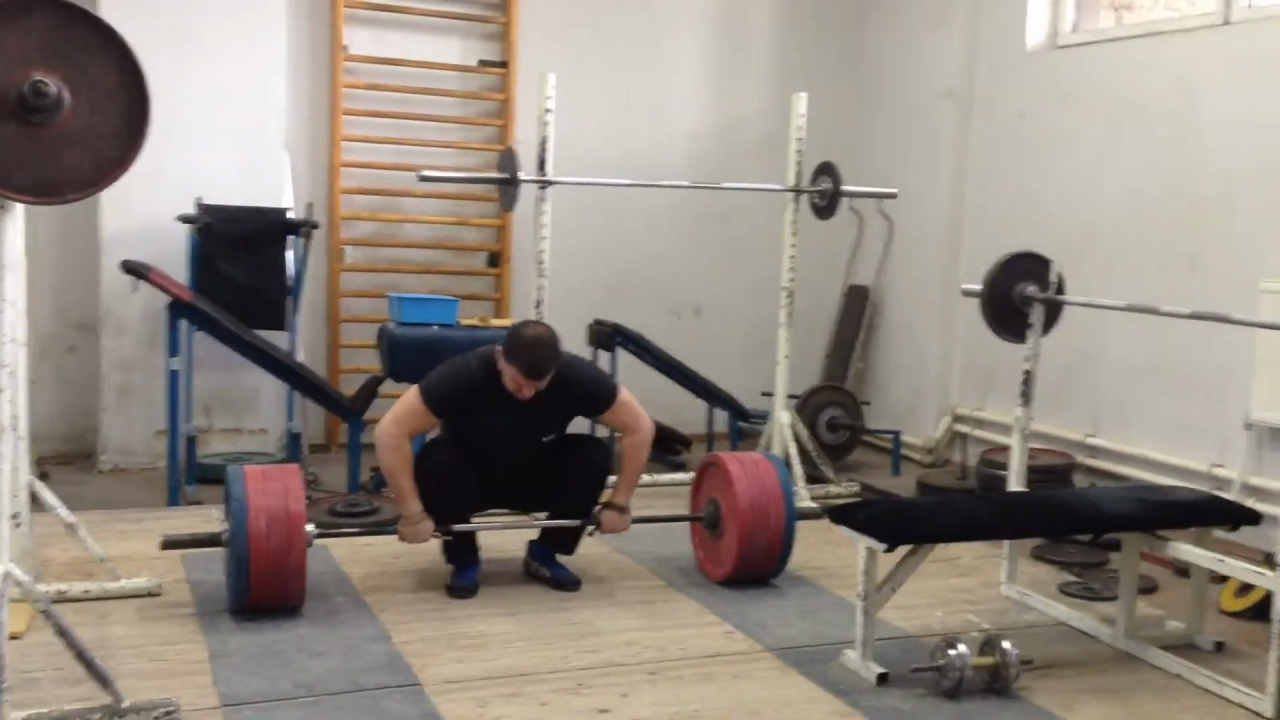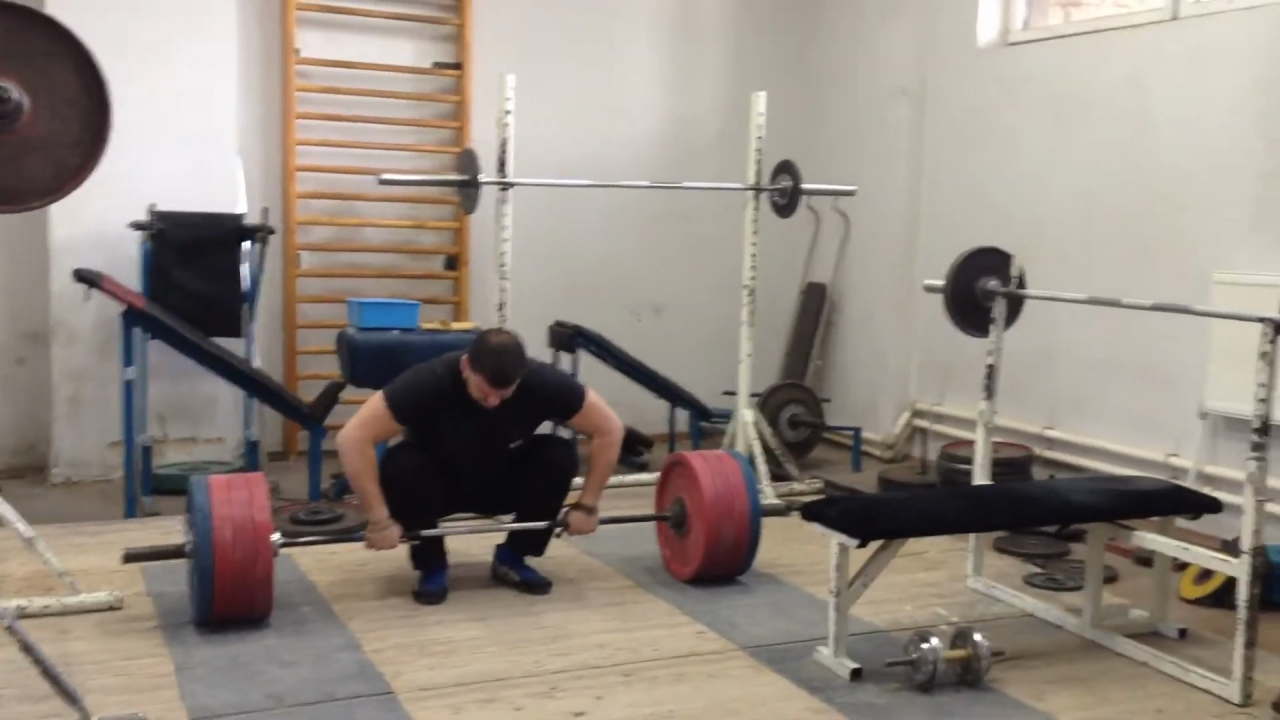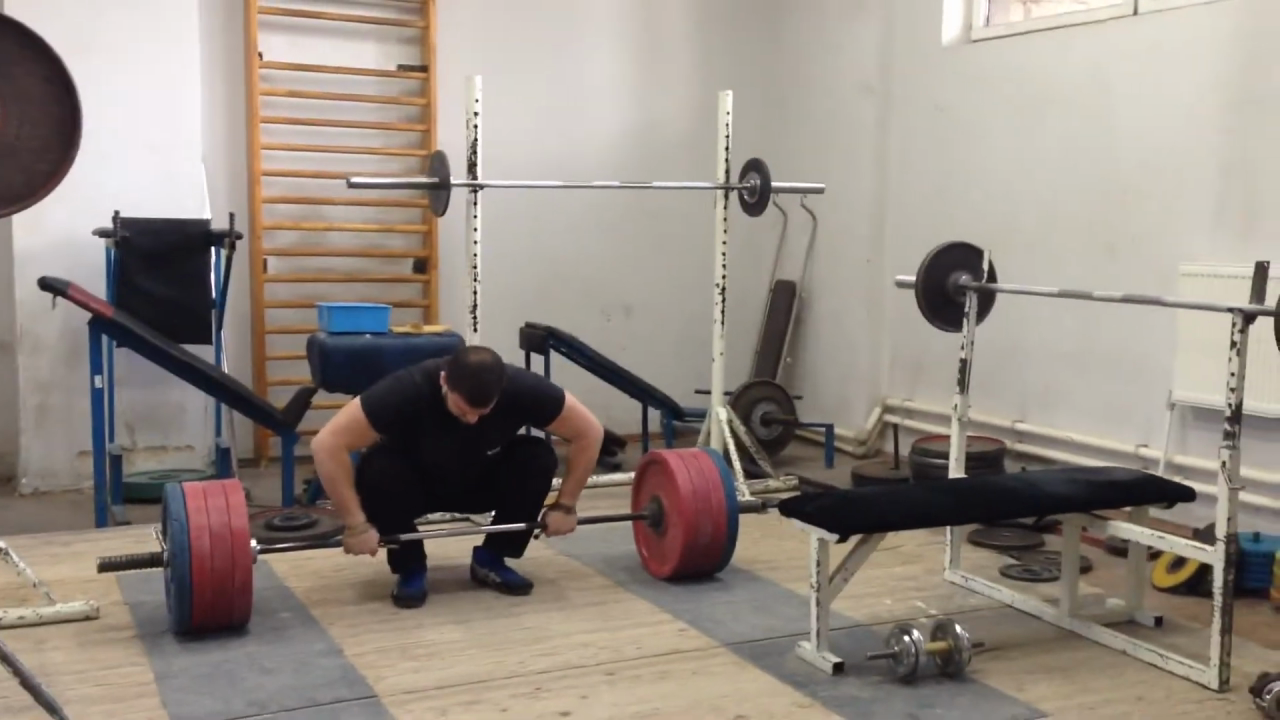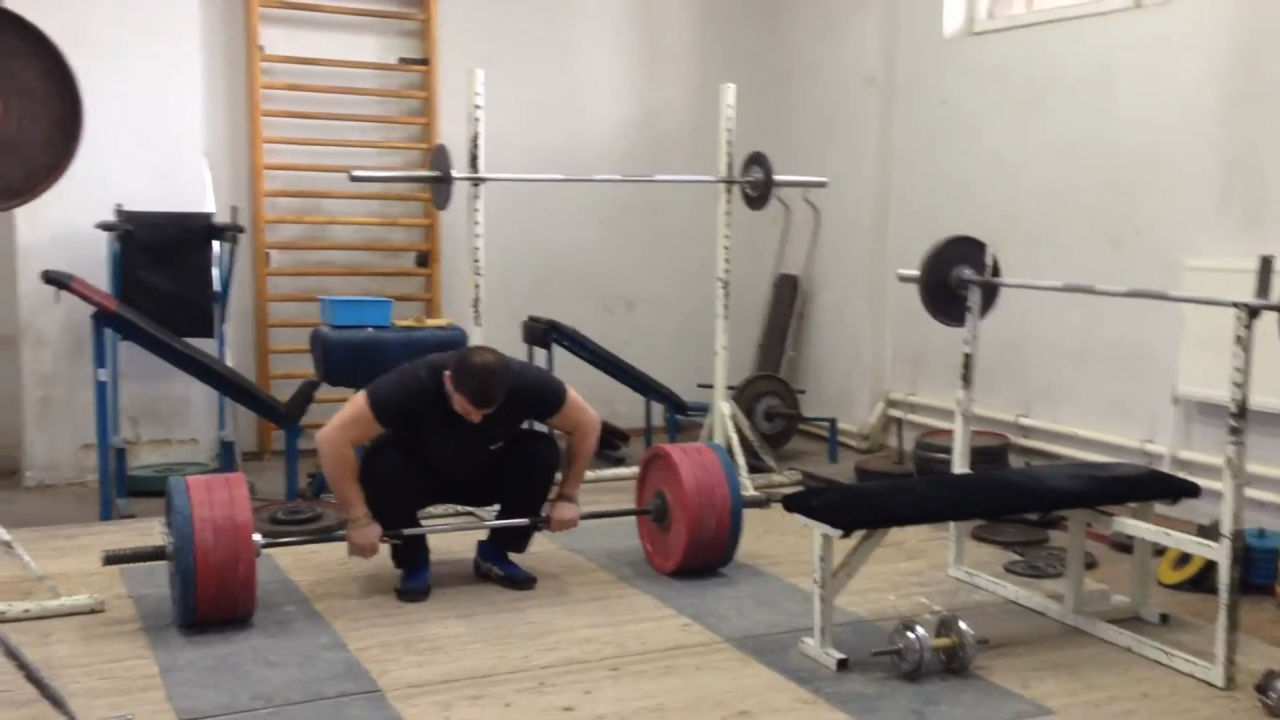
dt=0.3s
person 1, frame 1
left shoulder: (577, 375)
right shoulder: (464, 374)
left elbow: (640, 428)
right elbow: (390, 431)
left wrist: (619, 504)
right wrist: (412, 513)
left hip: (538, 482)
right hip: (472, 482)
left knee: (595, 456)
right knee: (435, 462)
left ankle: (544, 554)
right ankle: (463, 559)
person 1, frame 2
left shoulder: (542, 382)
right shoulder: (430, 381)
left elbow: (609, 429)
right elbow: (352, 438)
left wrist: (587, 506)
right wrist: (380, 520)
left hip: (503, 485)
right hip: (438, 487)
left knee: (560, 456)
right knee: (400, 466)
left ankle: (511, 558)
right ankle: (431, 565)
person 1, frame 3
left shoulder: (522, 389)
right shoulder: (408, 390)
left elbow: (590, 432)
right elbow: (327, 444)
left wrist: (565, 506)
right wrist: (356, 524)
left hip: (480, 482)
right hip: (415, 485)
left knee: (539, 458)
right knee: (376, 471)
left ankle: (490, 560)
right ankle: (410, 568)
person 1, frame 4
left shoulder: (526, 383)
right shoulder: (413, 384)
left elbow: (588, 424)
right elbow: (331, 438)
left wrist: (567, 496)
right wrist: (359, 519)
left hip: (484, 473)
right hip: (418, 476)
left knee: (542, 452)
right knee: (381, 465)
left ankle: (493, 554)
right ankle: (414, 562)
